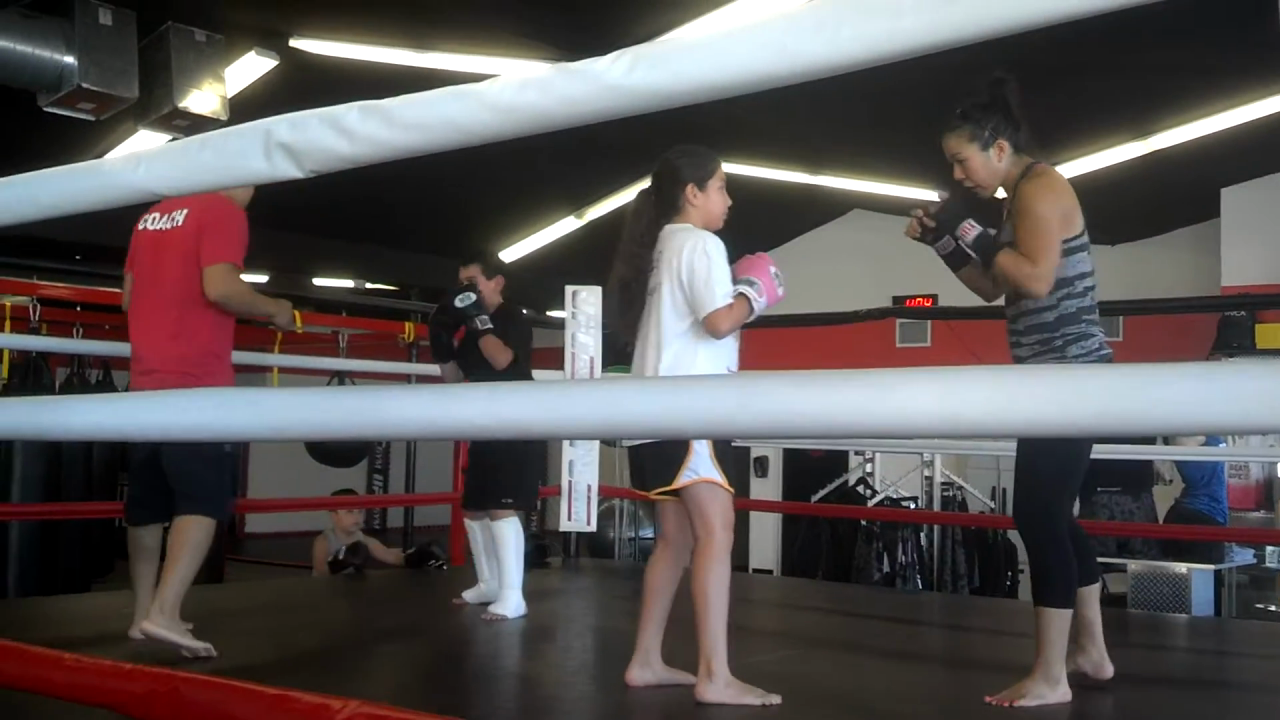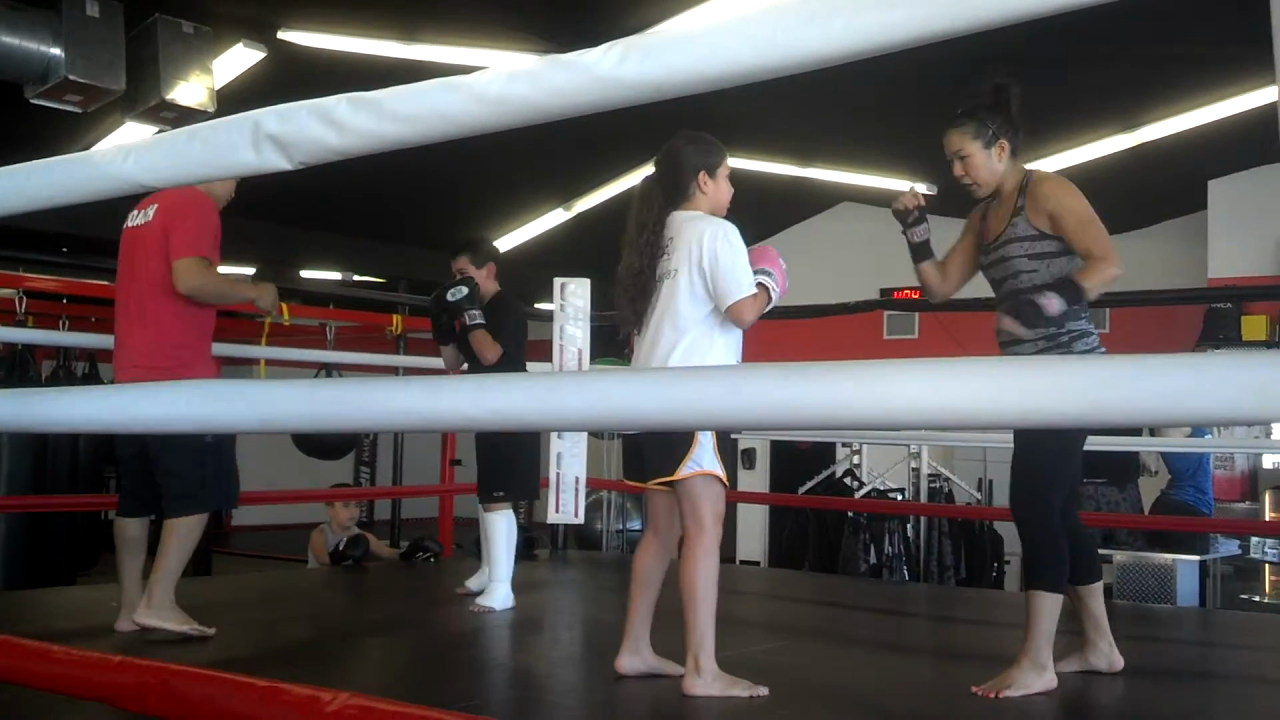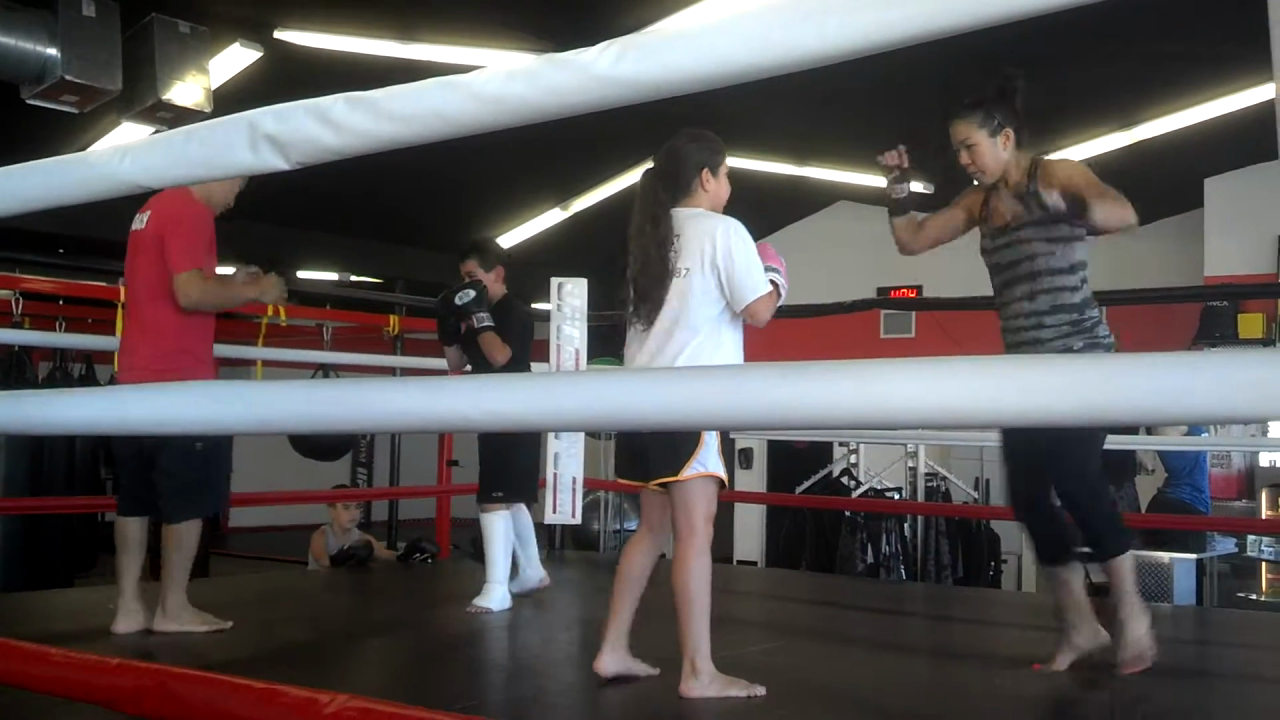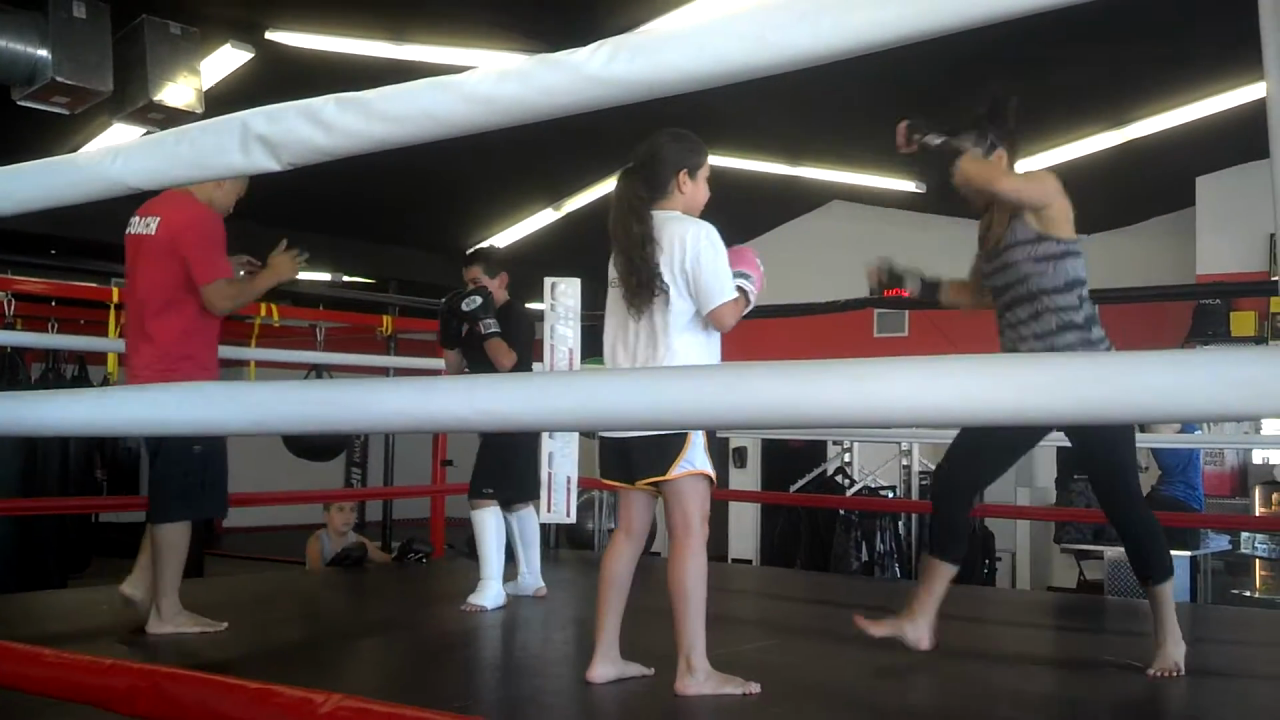
dt=0.2s
person 1, frame 1
left shoulder: (1041, 186)
right shoulder: (1017, 198)
left elbow: (1035, 281)
right elbow: (993, 288)
left wrist: (971, 228)
right wrist: (943, 242)
left hip: (1068, 375)
right hip: (1059, 375)
left knee: (1038, 516)
right knee: (1052, 513)
left ankle: (1050, 677)
right ankle: (1091, 648)
person 1, frame 2
left shoulder: (1048, 190)
right shoulder: (984, 214)
left elbow: (1107, 263)
right elbow: (937, 287)
left wrist: (1044, 304)
right wrist: (914, 228)
left hip: (1067, 370)
left knee: (1035, 505)
right knee: (1055, 509)
left ankle: (1035, 663)
right ankle: (1100, 646)
person 1, frame 3
left shoulder: (1057, 173)
right shoulder: (979, 200)
left elbow: (1123, 214)
right elbow: (910, 241)
left wrist: (1046, 200)
right wrist: (898, 184)
left hip: (1080, 356)
right hip: (1026, 363)
left knee: (1078, 483)
right knee: (1026, 491)
left ankle: (1131, 615)
right ankle: (1081, 625)
person 1, frame 4
left shoulder: (1042, 190)
right shoulder: (990, 222)
left elbow: (992, 181)
right elbow: (977, 295)
left wrist: (930, 141)
right wrist: (909, 282)
left knee: (1122, 504)
right knee: (950, 486)
left ankle: (1168, 632)
right ankle: (918, 620)
person 2, frame 1
left shoulder: (659, 247)
right shoulder: (700, 243)
right elbow: (720, 321)
left wrist: (738, 294)
right wrist: (756, 290)
left knee: (676, 539)
right knee: (715, 533)
left ankle: (646, 660)
right ankle: (715, 675)
person 2, frame 2
left shoulder: (660, 237)
right shoulder: (716, 231)
right elbow: (742, 311)
left wrist: (752, 282)
right wrist: (769, 280)
left knee: (664, 528)
right knee: (705, 527)
left ankle: (635, 648)
right ankle: (703, 669)
person 2, frame 3
left shoulder: (654, 234)
right shoulder: (723, 230)
right elbow: (758, 311)
right wrist: (776, 277)
left knee: (653, 529)
right knee: (696, 531)
left ankle: (612, 649)
right ankle: (699, 671)
person 2, frame 4
left shoulder: (627, 240)
right shoulder: (696, 233)
right elbow: (721, 316)
right wrist: (748, 281)
left knee: (631, 529)
right knee: (690, 530)
left ankle: (605, 656)
right ankle: (693, 668)
person 3, frame 1
left shoulder: (153, 216)
right shoulder: (224, 213)
left elbow: (130, 297)
right elbow: (221, 287)
right wrist: (275, 310)
left hip: (146, 382)
right hip: (197, 382)
left knee: (147, 503)
right knee: (203, 500)
left ankle: (144, 613)
right ankle: (163, 612)
person 3, frame 2
left shoulder: (143, 210)
right shoulder: (195, 206)
right elbow: (190, 280)
left wrist: (227, 288)
right wrist: (253, 294)
left hip: (133, 375)
right hip: (179, 376)
left knee: (137, 497)
right knee: (199, 491)
left ankle: (131, 606)
right ankle: (158, 601)
person 3, frame 3
left shoulder: (154, 209)
right shoulder: (191, 212)
right elbow: (190, 294)
left wrist: (231, 286)
right wrist: (256, 290)
left hip: (140, 379)
right hip: (180, 381)
left knee: (137, 498)
right knee: (189, 498)
left ankle: (128, 607)
right ankle: (173, 607)
person 3, frame 4
left shoulder: (147, 213)
right shoulder: (199, 218)
right elbow: (220, 301)
left wrist: (223, 272)
right wrist: (273, 275)
left hip: (150, 377)
right hip: (182, 380)
left knee: (172, 492)
right knee: (182, 497)
left ankle: (143, 578)
right ankle: (166, 610)
person 4, frame 1
left shoulder: (513, 319)
right shoulder: (474, 326)
left elbow: (502, 360)
right elbow: (455, 378)
left wrist: (477, 319)
right wrist: (442, 343)
left knee: (501, 508)
right knee: (474, 510)
left ankle: (512, 596)
right ankle: (489, 584)
person 4, frame 2
left shoulder: (509, 308)
right shoulder: (479, 311)
left elbow: (490, 354)
right elbow: (454, 363)
left wrist: (470, 312)
right wrist: (444, 324)
left knee: (496, 500)
right knee: (490, 498)
left ankle: (501, 588)
right ankle: (491, 571)
person 4, frame 3
left shoulder: (515, 311)
right shoulder: (486, 312)
left elbow: (499, 357)
right elbow: (456, 364)
left wrist: (478, 314)
right wrist: (449, 326)
left knee: (494, 500)
right knee: (510, 500)
left ankle: (497, 588)
right ankle: (532, 571)
person 4, frame 4
left shoulder: (517, 316)
right shoulder: (481, 320)
left elbow: (505, 362)
right elbow: (454, 367)
left wrist: (485, 320)
right wrist: (450, 329)
left knee: (483, 498)
right knee: (517, 501)
left ankle: (491, 586)
right ankle: (531, 579)
